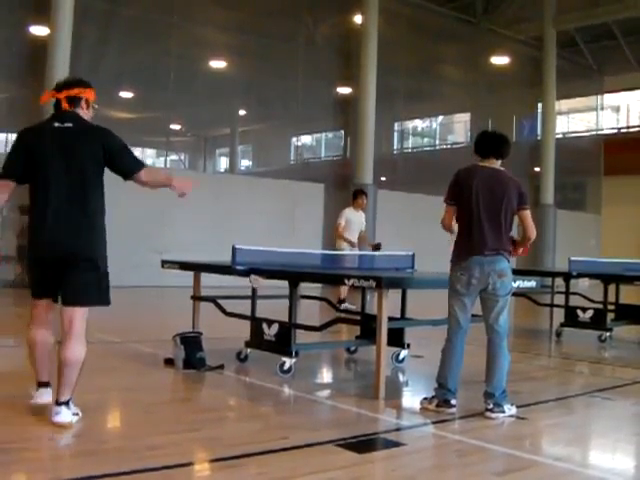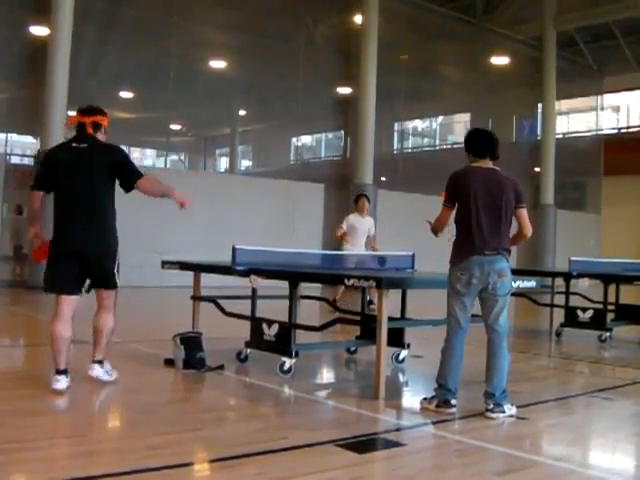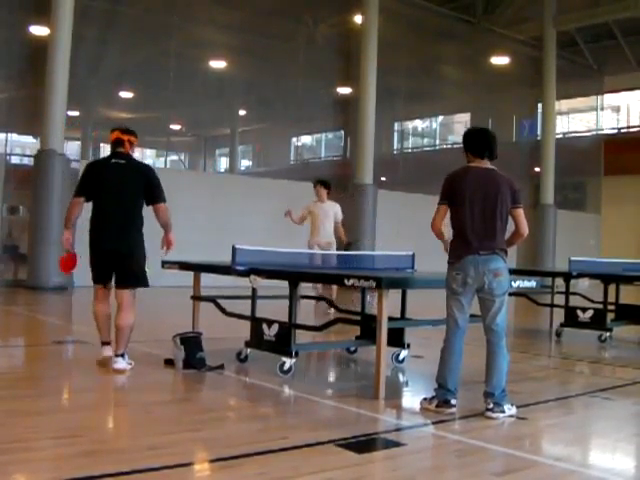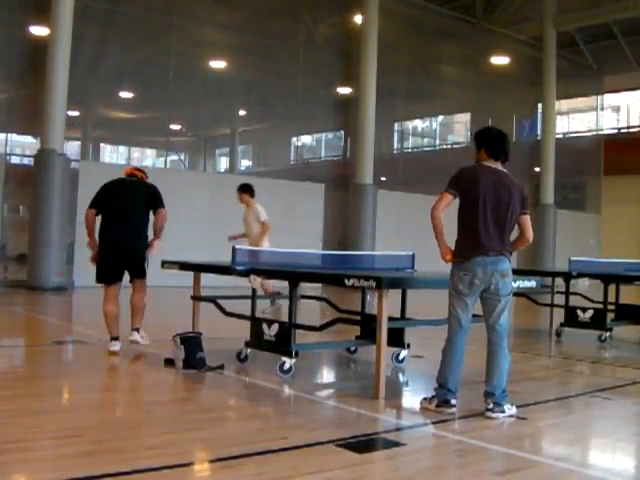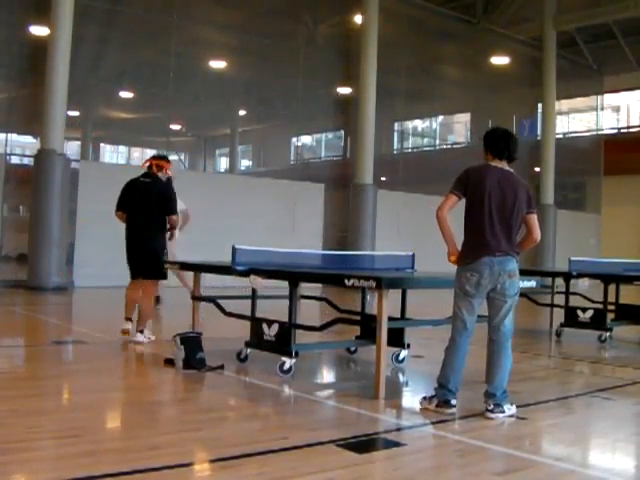
dt=0.5s
person 1, frame 1
left shoulder: (463, 176)
right shoulder: (513, 184)
left elbow: (447, 222)
right elbow: (530, 233)
right wrist: (516, 246)
left hip: (466, 263)
right hip: (499, 265)
left knee: (456, 332)
right knee: (498, 335)
left ankle: (445, 396)
right ankle: (496, 401)
person 1, frame 2
left shoulder: (459, 177)
right shoulder: (509, 183)
left elbow: (442, 222)
right elbow: (526, 231)
left wrist: (434, 229)
left hip: (466, 263)
right hip: (498, 264)
left knee: (456, 332)
right knee: (497, 335)
left ankle: (445, 397)
right ankle: (496, 402)
person 1, frame 3
left shoulder: (455, 179)
right shoulder: (506, 183)
left elbow: (437, 225)
right elbow: (522, 230)
left wrist: (446, 242)
left hip: (462, 263)
right hip: (495, 264)
left knee: (455, 332)
right knee: (496, 335)
left ankle: (445, 396)
right ankle: (496, 401)
person 1, frame 4
left shoulder: (467, 174)
right shoulder: (515, 187)
left elbow: (437, 210)
right elbow: (527, 236)
left wrist: (443, 246)
left hip: (468, 264)
right hip: (500, 266)
left knee: (457, 332)
right knee: (498, 336)
left ankle: (446, 396)
right ankle: (496, 401)
person 1, frame 5
left shoulder: (473, 175)
right shoulder: (522, 187)
left elbow: (442, 211)
right elbow: (534, 235)
left wrist: (453, 247)
left hip: (475, 264)
right hip: (508, 266)
left knee: (461, 333)
right knee: (501, 337)
left ankle: (445, 396)
right ankle: (496, 401)
person 2, frame 1
left shoulder: (30, 137)
right shoulder: (100, 136)
right elbow: (143, 175)
right wrist: (175, 182)
left hip: (42, 243)
right hip: (86, 244)
left knee: (41, 315)
right knee: (75, 325)
left ankle: (43, 388)
right ankle: (62, 404)
person 2, frame 2
left shoulder: (54, 155)
right shoulder: (112, 153)
left elbow: (37, 196)
right elbow: (143, 184)
left wrist: (34, 225)
right wrist: (174, 194)
left hip: (64, 241)
right hip: (101, 241)
left knee: (64, 308)
right knee: (105, 303)
left ankle: (60, 374)
right ankle: (98, 363)
person 2, frame 3
left shoulder: (94, 168)
right shoulder: (145, 171)
left elbow: (77, 202)
right elbow: (160, 208)
left wrist: (68, 228)
right wrist: (168, 232)
left hip: (100, 242)
right hip: (130, 243)
left knee: (101, 294)
right knee: (126, 301)
left ankle: (106, 346)
right ankle: (120, 357)
person 2, frame 4
left shoulder: (109, 186)
right shoulder: (150, 189)
left elbow: (90, 212)
right elbow: (161, 214)
left wrist: (92, 238)
right wrist: (155, 239)
left hip: (108, 243)
right hip: (136, 244)
left knee: (111, 292)
right knee: (139, 286)
left ankle: (114, 341)
right ankle: (136, 331)
person 2, frame 5
left shoulder: (130, 185)
right shoulder: (165, 188)
left elbow: (120, 213)
right elbow: (173, 218)
right wrist: (173, 229)
left hip: (133, 242)
right hip: (155, 243)
left knee: (136, 281)
right knee: (149, 288)
left ankle: (128, 321)
right ankle: (140, 332)
person 3, frame 1
left shoulder: (362, 215)
right shoulder: (346, 212)
right elbow: (338, 231)
left wrist: (369, 244)
right wrist: (348, 241)
left hip: (354, 248)
right hip: (343, 247)
left ankle: (343, 300)
right ankle: (341, 301)
person 3, frame 2
left shoulder: (370, 221)
right shoulder: (350, 218)
left elbow: (370, 239)
right elbow: (338, 232)
left wrist: (377, 252)
right wrist: (338, 234)
left hip: (362, 252)
right hip: (348, 251)
left ankle: (370, 301)
right ankle: (335, 301)
person 3, frame 3
left shoulder: (335, 206)
right shoulder: (311, 206)
left elbow: (338, 226)
right elbow: (299, 221)
left wrist: (343, 237)
right wrist: (291, 216)
left hip: (329, 243)
right hip: (314, 243)
person 3, frame 4
left shoulder: (257, 209)
right shoulder: (246, 210)
left elbow: (267, 227)
left wrist: (258, 243)
right wrist: (238, 236)
left hip: (260, 247)
right hip: (253, 247)
left knee: (252, 275)
right knee: (259, 276)
right ankle: (273, 297)
person 3, frame 5
right shoulder: (176, 201)
right elbow: (187, 216)
right wrist: (179, 227)
right hip: (171, 238)
left knee: (176, 270)
right ankle: (156, 298)
